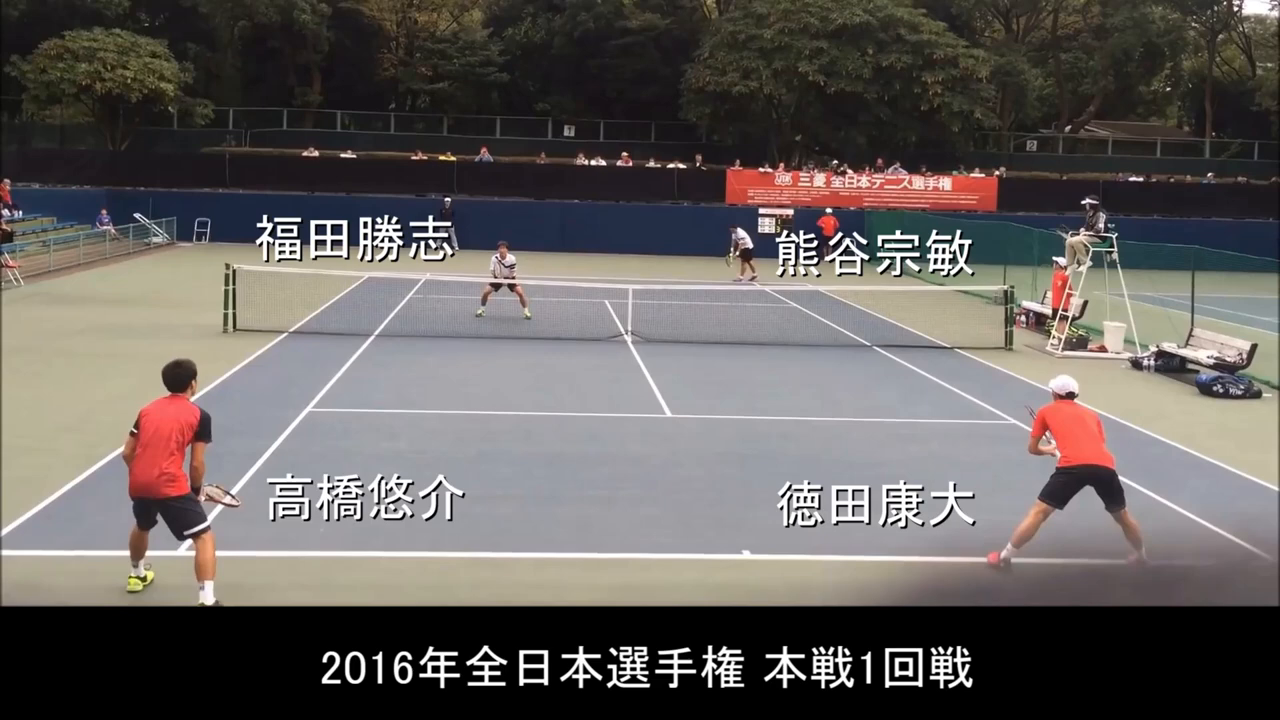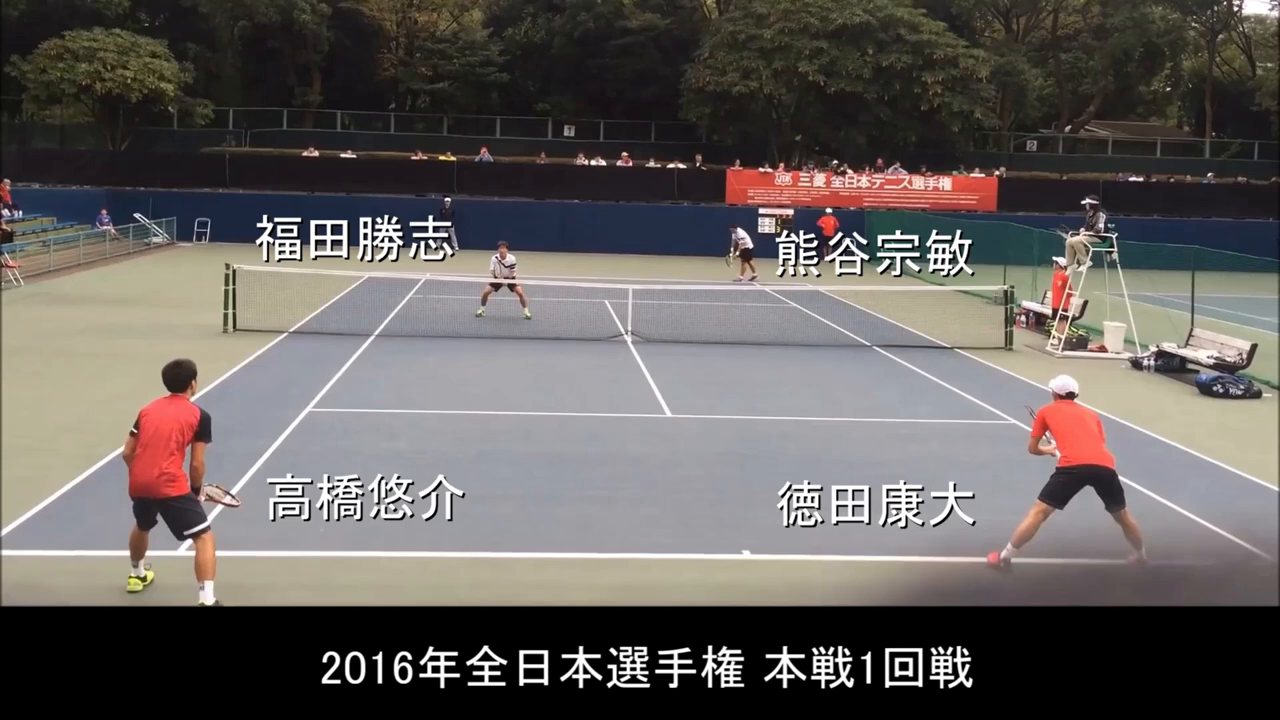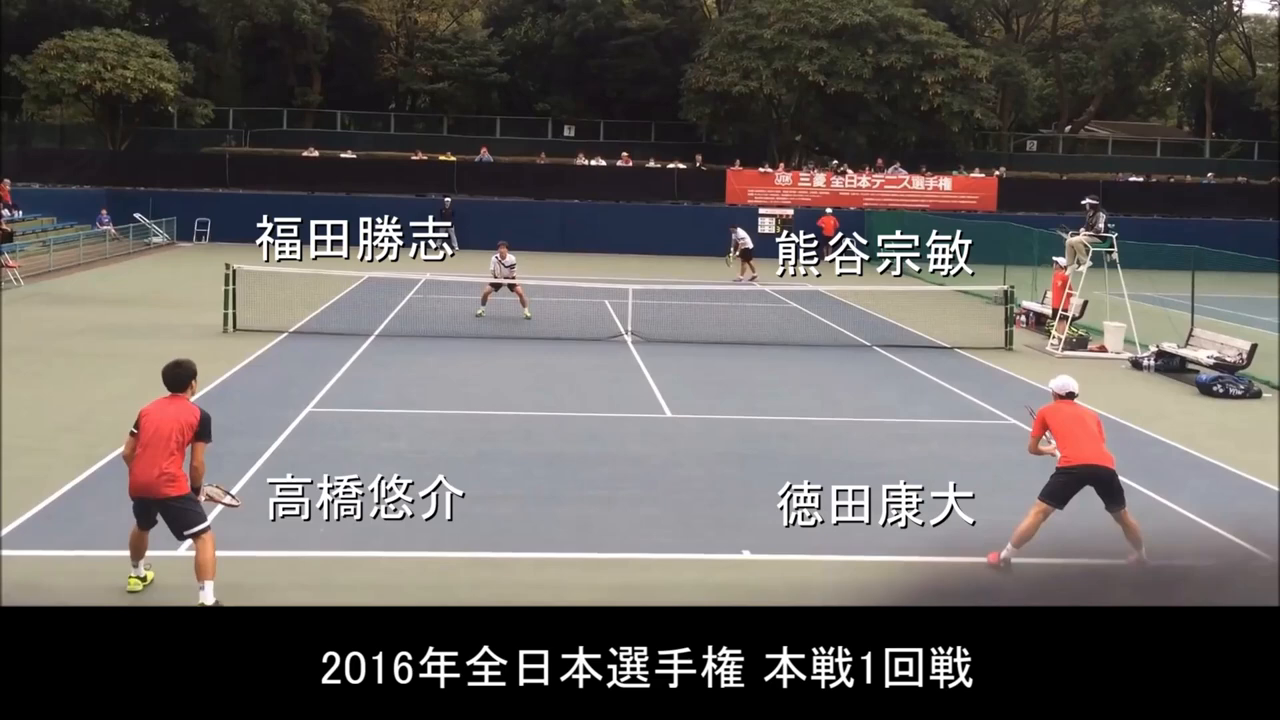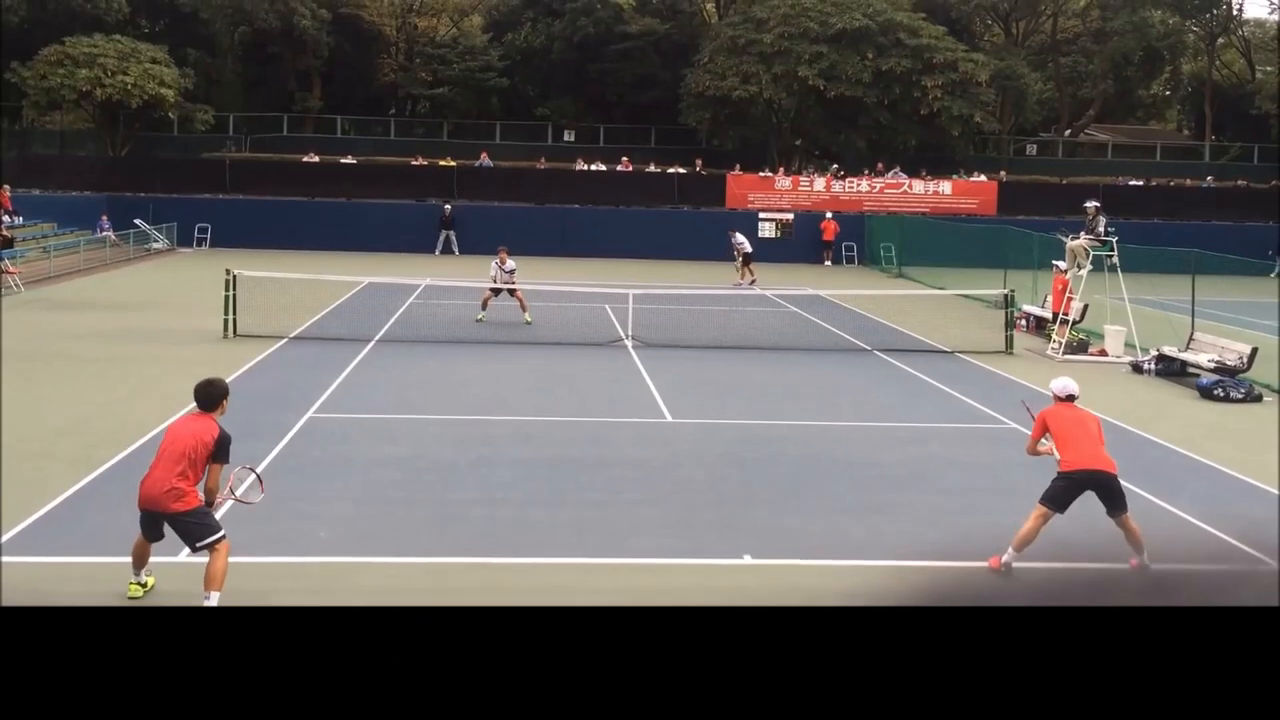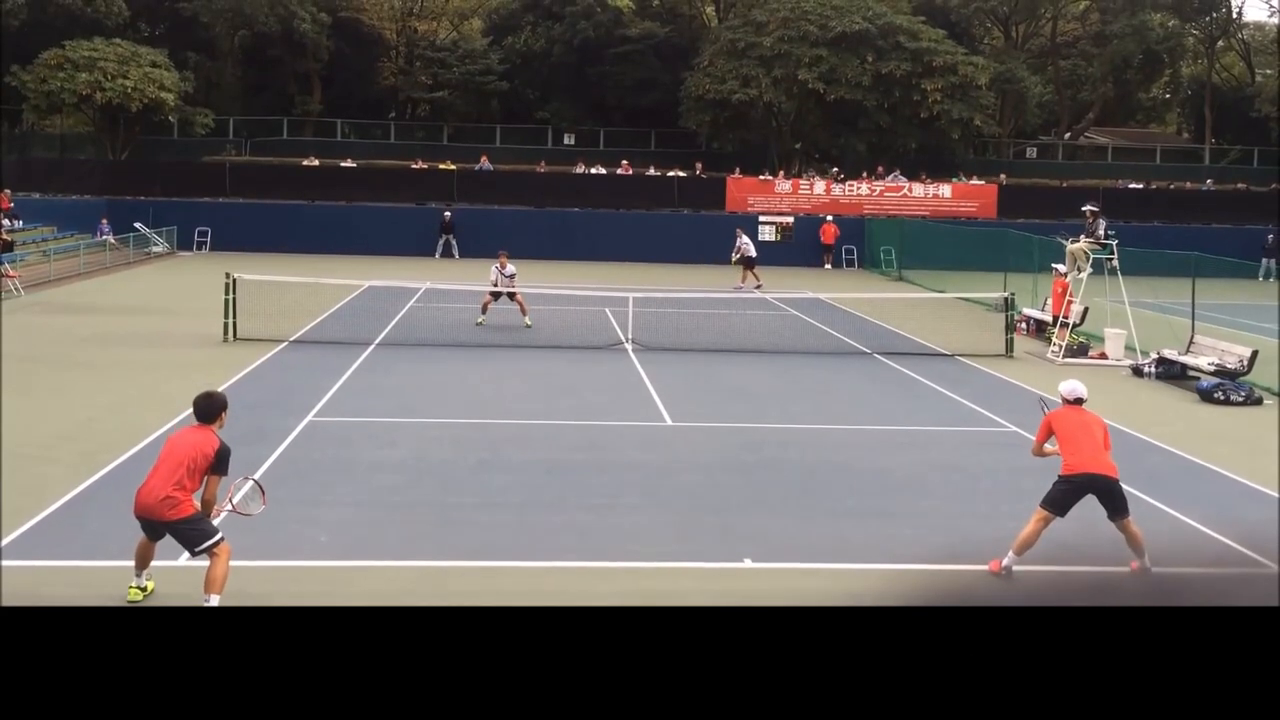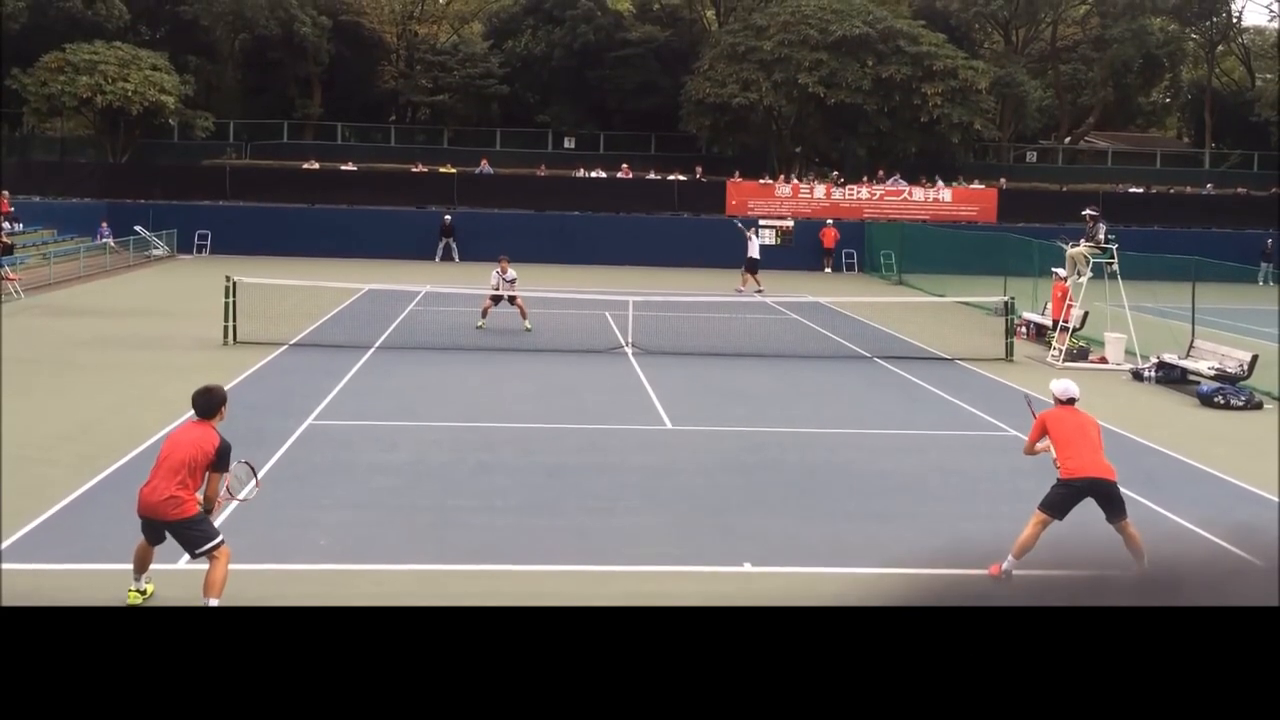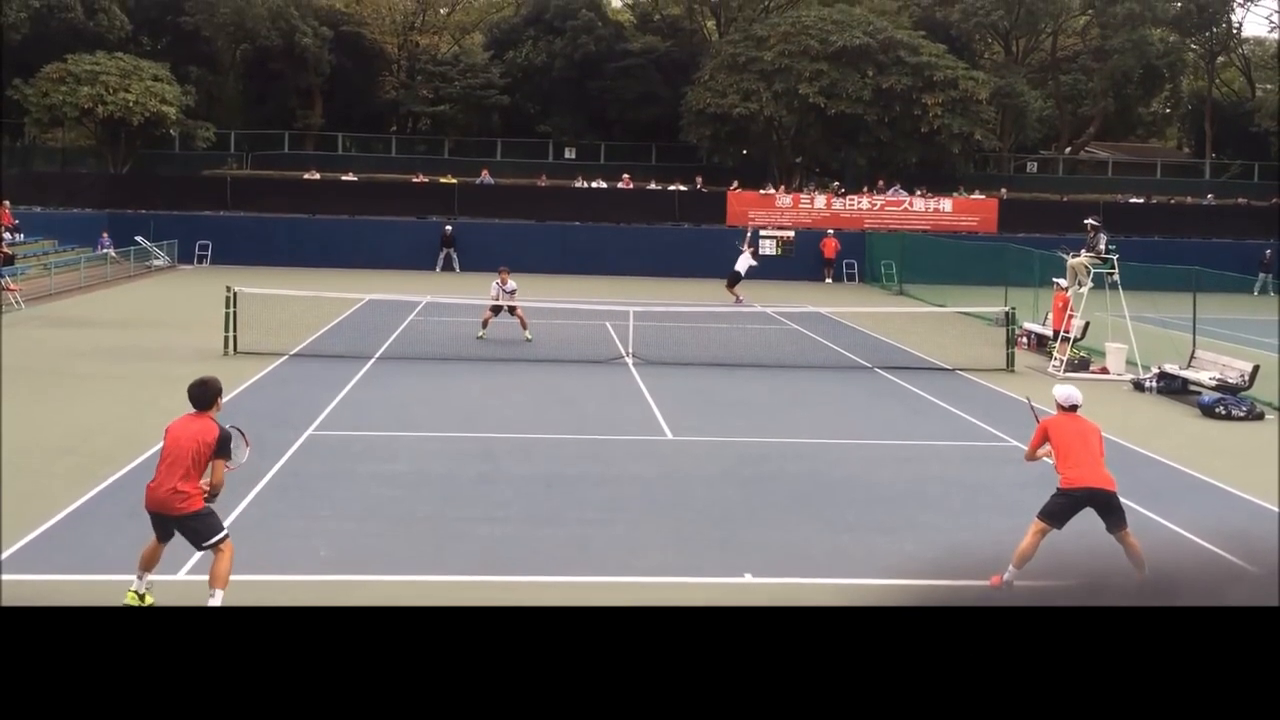
dt=0.7s
person 1, frame 1
left shoulder: (147, 409)
right shoulder: (199, 415)
left elbow: (127, 453)
right elbow: (197, 464)
right wrist: (195, 490)
left hip: (138, 483)
right hip: (170, 486)
left knee: (142, 527)
right knee: (204, 538)
left ankle: (137, 575)
right ankle: (207, 599)
person 1, frame 2
left shoulder: (147, 409)
right shoulder: (199, 416)
left elbow: (127, 453)
right elbow: (197, 464)
right wrist: (195, 490)
left hip: (138, 483)
right hip: (170, 486)
left knee: (142, 527)
right knee: (204, 538)
left ankle: (137, 575)
right ankle: (207, 599)
person 1, frame 3
left shoulder: (147, 410)
right shoulder: (199, 416)
left elbow: (127, 453)
right elbow: (197, 463)
right wrist: (196, 490)
left hip: (138, 483)
right hip: (170, 486)
left knee: (142, 527)
right knee: (204, 538)
left ankle: (137, 575)
right ankle: (206, 600)
person 1, frame 4
left shoulder: (179, 423)
right shoulder: (220, 436)
right elbow: (211, 485)
left wrist: (196, 498)
right wrist: (209, 504)
left hip: (148, 493)
right hip: (177, 499)
left knee: (147, 537)
right knee: (220, 547)
left ankle: (137, 581)
right ankle: (210, 603)
person 1, frame 5
left shoulder: (178, 435)
right shoulder: (220, 448)
right elbow: (209, 497)
left wrist: (192, 505)
right wrist: (206, 515)
left hip: (142, 502)
right hip: (172, 508)
left knee: (151, 537)
right knee: (221, 552)
left ankle: (138, 585)
right ankle: (210, 603)
person 1, frame 6
left shoulder: (177, 431)
right shoulder: (220, 444)
right elbow: (211, 493)
right wrist: (208, 510)
left hip: (147, 501)
right hip: (177, 508)
left knee: (149, 541)
right knee: (220, 555)
left ankle: (137, 589)
right ankle: (210, 604)
person 1, frame 7
left shoulder: (175, 425)
right shoulder: (220, 434)
right elbow: (217, 481)
right wrist: (211, 494)
left hip: (155, 496)
right hip: (185, 502)
left knee: (160, 539)
right knee: (224, 549)
left ankle: (137, 592)
right ankle: (214, 603)
person 2, frame 1
left shoulder: (1046, 411)
right shoulder: (1091, 414)
left elbow: (1032, 448)
left wrist: (1050, 449)
left hip: (1072, 466)
right hip: (1105, 466)
left knee: (1038, 512)
right knee: (1122, 515)
left ankle: (1004, 557)
right ankle: (1141, 555)
person 2, frame 2
left shoulder: (1046, 411)
right shoulder: (1091, 414)
left elbow: (1032, 448)
left wrist: (1050, 449)
left hip: (1072, 466)
right hip: (1105, 466)
left knee: (1038, 512)
right knee: (1122, 515)
left ankle: (1004, 557)
right ankle: (1141, 555)
person 2, frame 3
left shoulder: (1046, 411)
right shoulder: (1091, 414)
left elbow: (1032, 448)
left wrist: (1050, 449)
left hip: (1072, 466)
right hip: (1105, 466)
left knee: (1038, 512)
right knee: (1122, 515)
left ankle: (1004, 556)
right ankle: (1141, 555)
person 2, frame 4
left shoulder: (1047, 414)
right shoulder: (1092, 417)
left elbow: (1031, 450)
left wrist: (1048, 449)
left hip: (1074, 471)
right hip: (1106, 470)
left knee: (1039, 516)
right knee: (1124, 520)
left ankle: (1005, 561)
right ankle: (1143, 560)
person 2, frame 5
left shoulder: (1053, 416)
right shoulder: (1099, 421)
left elbow: (1036, 451)
left hip: (1075, 474)
right hip: (1107, 474)
left knee: (1040, 519)
right knee: (1125, 524)
left ankle: (1006, 564)
right ankle: (1144, 564)
person 2, frame 6
left shoulder: (1047, 416)
right shoulder: (1091, 420)
left elbow: (1028, 450)
left wrist: (1044, 447)
left hip: (1074, 478)
right hip: (1105, 476)
left knee: (1038, 522)
right knee: (1124, 526)
left ankle: (1005, 569)
right ankle: (1143, 567)
person 2, frame 7
left shoulder: (1048, 423)
right shoulder: (1093, 428)
left elbow: (1029, 456)
left wrist: (1046, 452)
left hip: (1073, 487)
right hip: (1105, 486)
left knee: (1037, 531)
right knee: (1124, 536)
left ankle: (1007, 579)
right ankle: (1145, 578)
